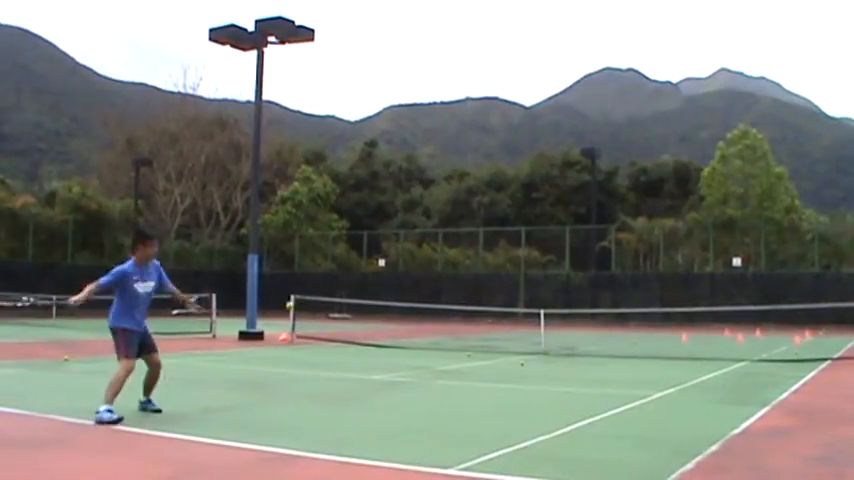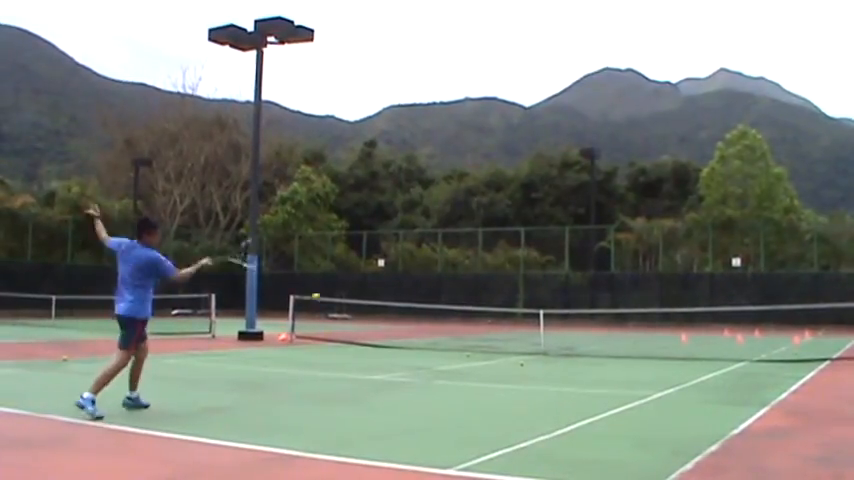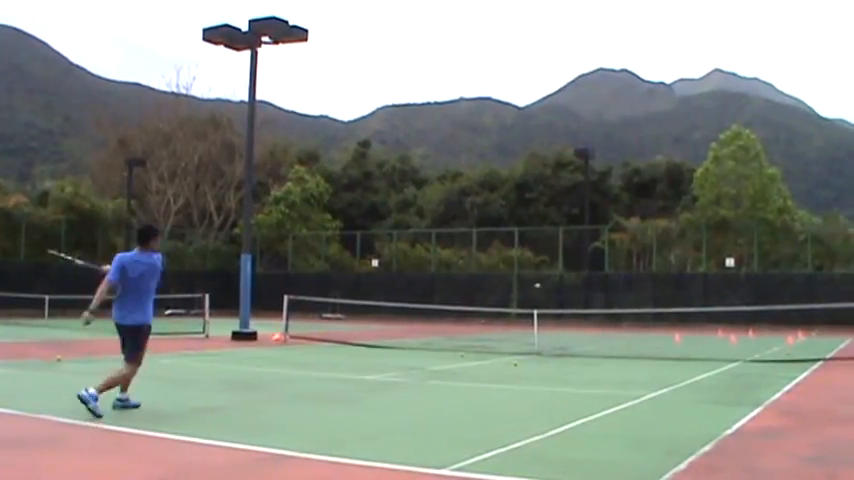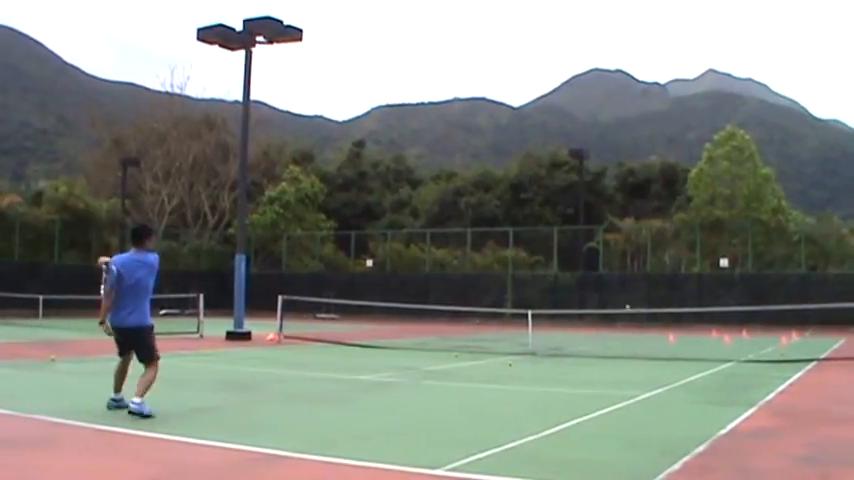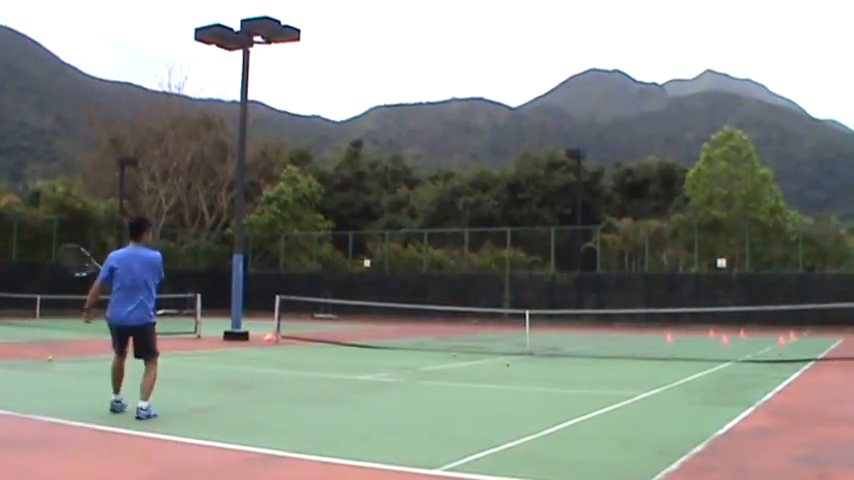
dt=0.2s
person 1, frame 1
left shoulder: (156, 267)
right shoulder: (123, 271)
left elbow: (168, 288)
right elbow: (96, 286)
left wrist: (186, 299)
right wrist: (81, 296)
left hip: (138, 325)
right hip: (123, 326)
left knee: (156, 363)
right knee: (127, 366)
left ankle: (145, 400)
right ankle: (105, 409)
person 1, frame 2
left shoulder: (124, 246)
right shoulder: (153, 257)
left elbow: (104, 238)
right elbow: (178, 277)
left wrist: (96, 218)
right wrist: (200, 264)
left hip: (124, 309)
right hip: (135, 314)
left knee: (142, 351)
right knee: (122, 359)
left ankle: (132, 396)
right ankle: (88, 397)
person 1, frame 3
left shoulder: (122, 259)
right shoulder: (157, 260)
left elbow: (107, 285)
left wrist: (90, 309)
left hip: (121, 318)
right hip: (140, 321)
left knee: (131, 359)
right knee: (131, 366)
left ankle: (122, 397)
right ankle: (92, 393)
person 1, frame 4
left shoulder: (118, 262)
right shoulder: (153, 260)
left elbow: (109, 293)
left wrist: (103, 319)
left hip: (118, 321)
right hip: (141, 323)
left knee: (125, 358)
right knee: (152, 366)
left ankle: (116, 397)
right ankle: (137, 402)
person 1, frame 5
left shoulder: (114, 257)
right shoulder: (155, 257)
left elbow: (97, 287)
left wrist: (87, 308)
left hip: (117, 318)
right hip: (143, 319)
left knee: (120, 356)
right knee: (151, 362)
left ankle: (116, 399)
right ankle: (144, 406)
